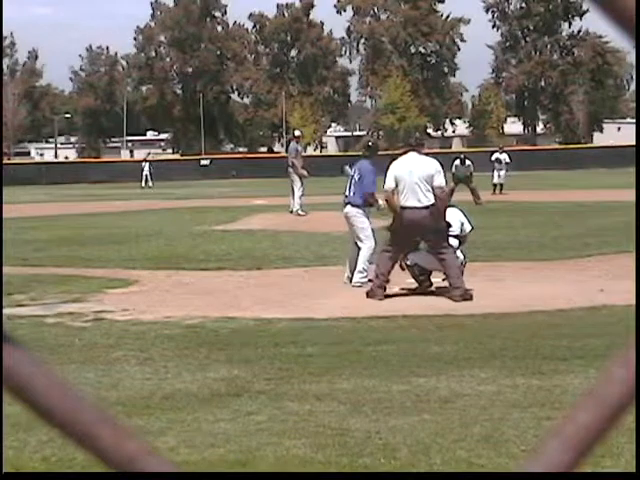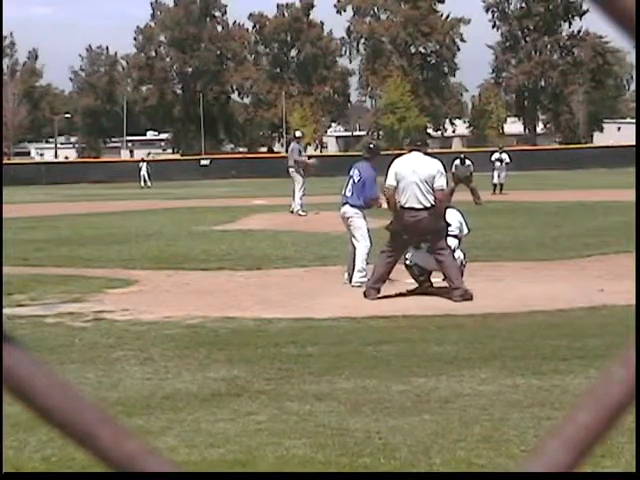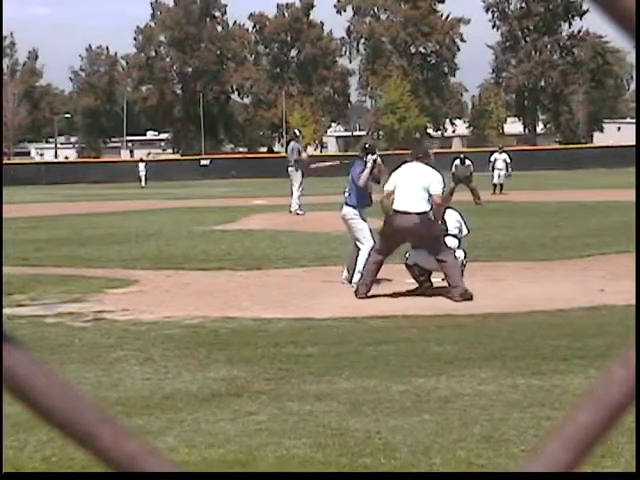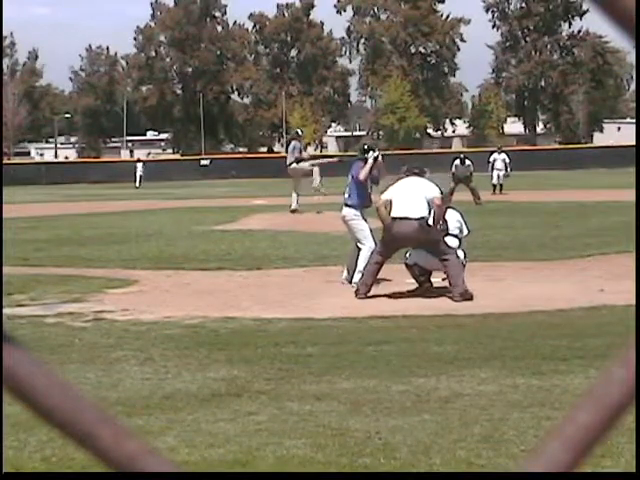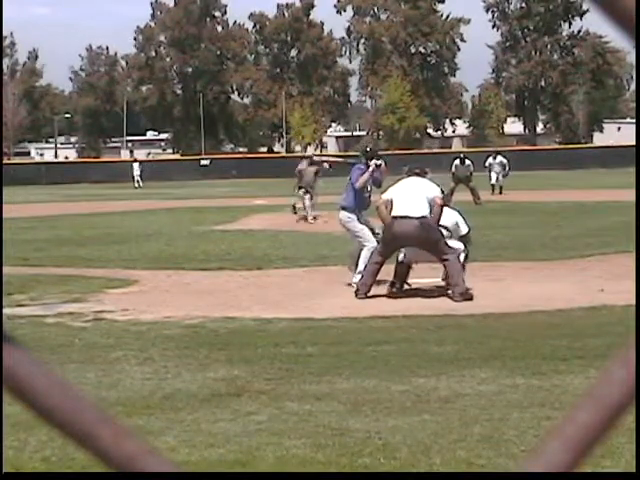
dt=1s
person 1, frame 1
left shoulder: (396, 165)
right shoulder: (432, 163)
left elbow: (389, 196)
right elbow: (440, 194)
left wrist: (398, 215)
right wrist: (440, 217)
left hip: (405, 214)
right hip: (428, 214)
left knee: (390, 251)
right knee: (444, 251)
left ankle: (377, 288)
right ankle: (458, 290)
person 1, frame 2
left shoulder: (398, 163)
right shoulder: (435, 164)
left elbow: (389, 194)
right elbow: (440, 197)
left wrist: (396, 215)
right wrist: (440, 218)
left hip: (405, 216)
right hip: (428, 216)
left knee: (390, 252)
right knee: (443, 253)
left ankle: (372, 289)
right ankle: (458, 290)
person 1, frame 3
left shoulder: (399, 171)
right shoulder: (433, 174)
left elbow: (385, 197)
right elbow: (438, 202)
left wrist: (391, 218)
right wrist: (436, 222)
left hip: (398, 219)
right hip: (421, 220)
left knee: (378, 252)
right knee: (445, 253)
left ankle: (362, 289)
right ankle: (458, 291)
person 1, frame 4
left shoulder: (397, 184)
right shoulder: (428, 184)
left elbow: (380, 205)
right elbow: (438, 203)
left wrist: (389, 227)
right wrist: (435, 226)
left hip: (396, 227)
right hip: (419, 226)
left knee: (378, 255)
right knee: (448, 254)
left ankle: (362, 290)
right ankle: (459, 292)
person 1, frame 5
left shoulder: (398, 184)
right shoulder: (429, 184)
left elbow: (381, 204)
right elbow: (438, 203)
left wrist: (389, 226)
right wrist: (434, 226)
left hip: (397, 226)
right hip: (420, 225)
left knee: (378, 255)
right knee: (449, 254)
left ankle: (362, 290)
right ankle: (459, 292)
person 2, frame 1
left shoulder: (357, 165)
right shoulder: (369, 168)
right elbow: (368, 195)
left wrist: (374, 200)
right wrist: (379, 203)
left hip: (349, 208)
right hip: (358, 210)
left knee: (357, 243)
right knee: (368, 244)
left ankle: (350, 275)
right ankle: (359, 279)
person 2, frame 2
left shoulder: (357, 166)
right shoulder: (369, 171)
right elbow: (370, 199)
left wrist: (377, 199)
right wrist: (381, 204)
left hip: (346, 208)
right hip: (355, 211)
left knee: (356, 243)
right knee: (363, 244)
left ankle: (350, 275)
right ankle: (358, 279)
person 2, frame 3
left shoulder: (363, 166)
right shoulder: (359, 166)
left elbow: (377, 179)
right elbow: (361, 183)
left wrist: (378, 165)
right wrist: (369, 165)
left hip: (352, 210)
right hip: (354, 211)
left knee: (359, 243)
right knee: (367, 244)
left ankle: (348, 276)
right ankle: (358, 279)
person 2, frame 4
left shoulder: (363, 166)
right shoulder: (358, 165)
left elbow: (377, 180)
right elbow: (361, 178)
left wrist: (379, 163)
right wrist: (370, 161)
left hip: (353, 212)
right hip: (353, 212)
left knee: (360, 244)
right knee: (368, 245)
left ankle: (348, 276)
right ankle: (358, 279)
person 2, frame 5
left shoulder: (366, 171)
right shoulder: (359, 170)
left elbow: (379, 183)
right elbow: (358, 185)
left wrist: (382, 169)
right wrist: (371, 169)
left hip: (356, 214)
right hip: (350, 215)
left knee: (375, 235)
right knee: (370, 244)
right ankle: (358, 279)
